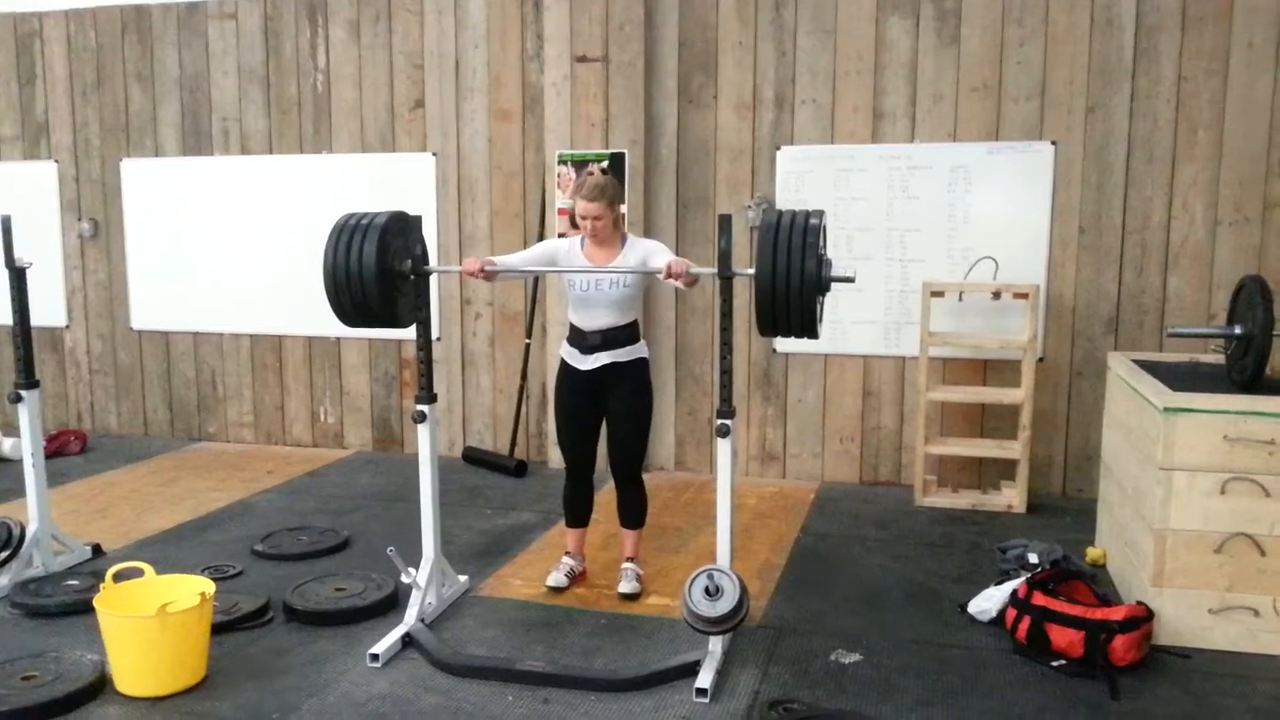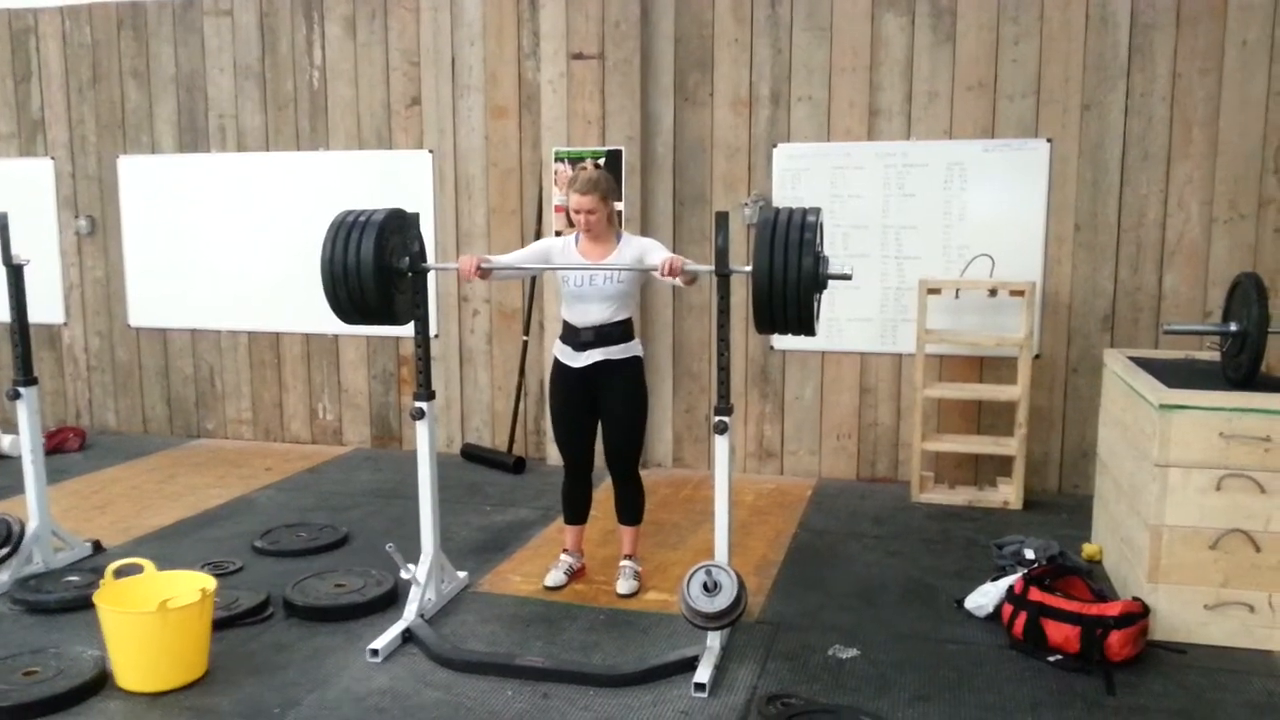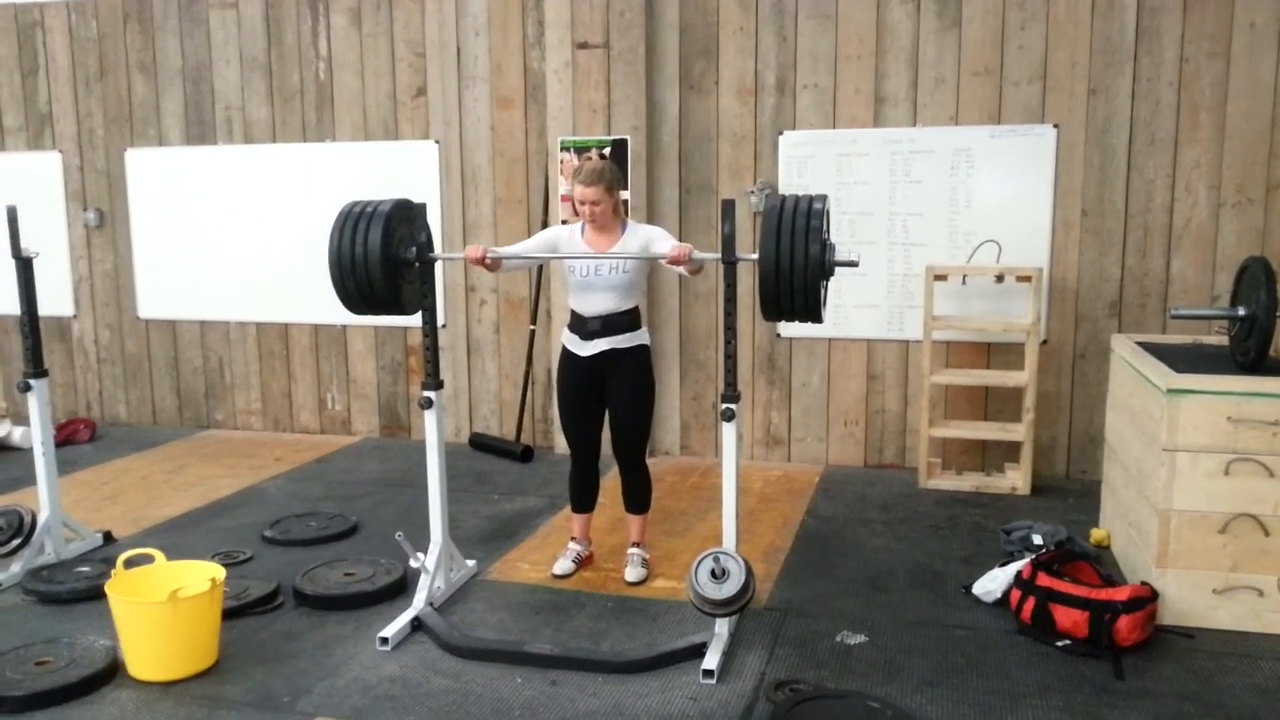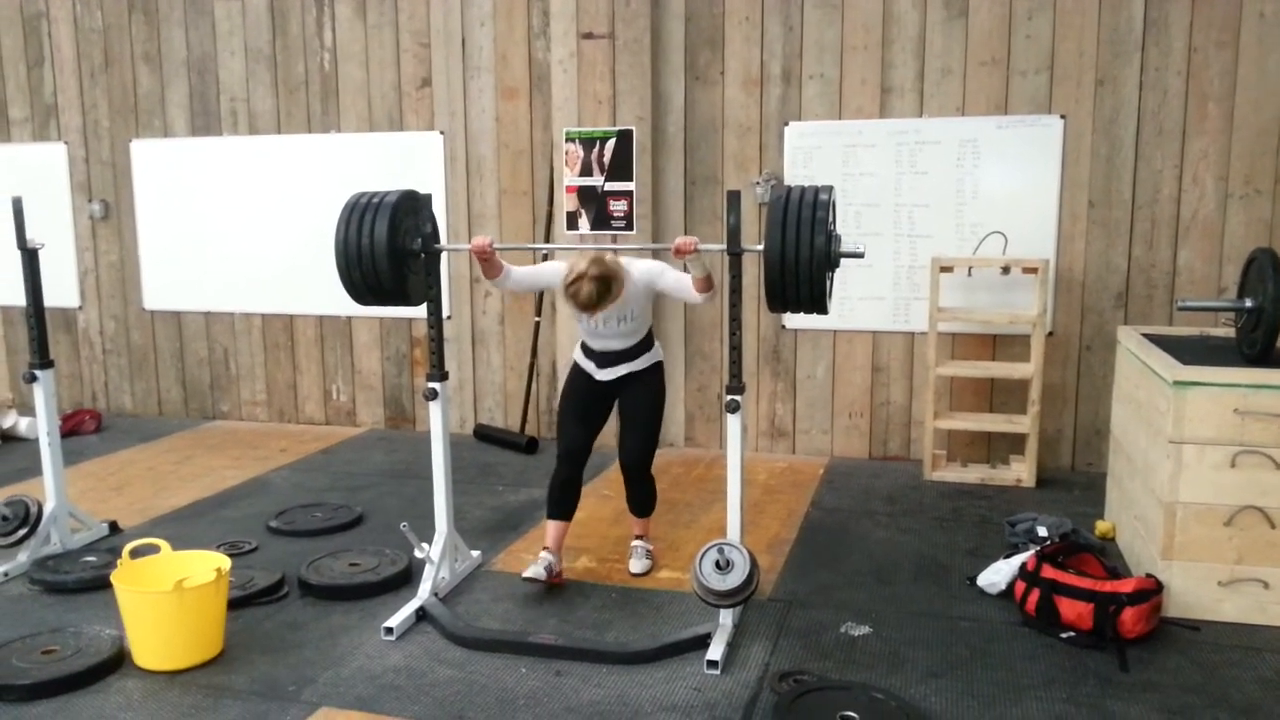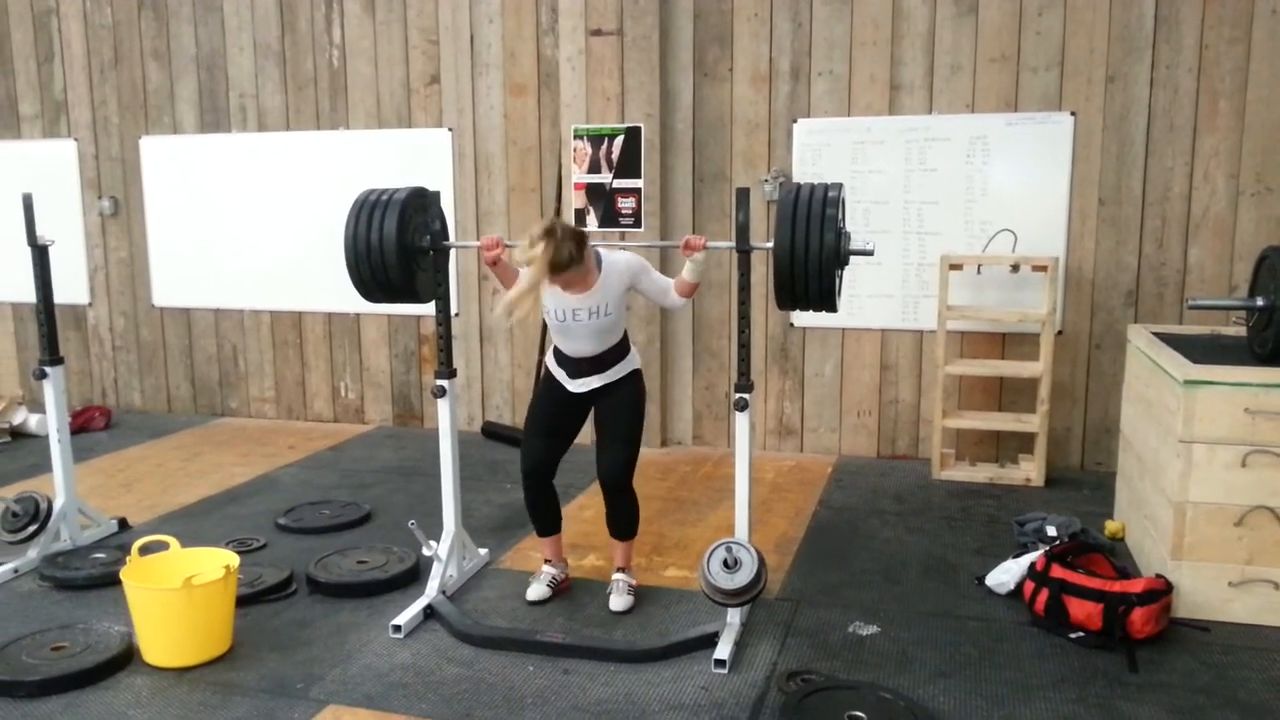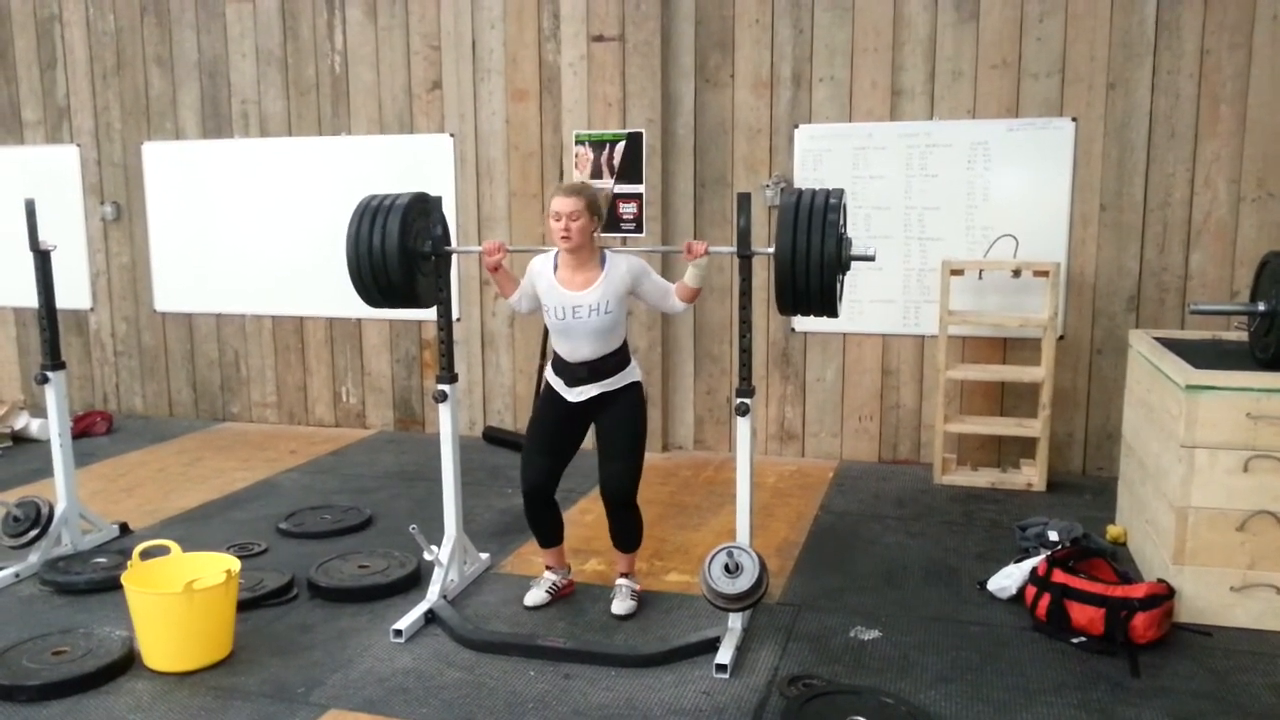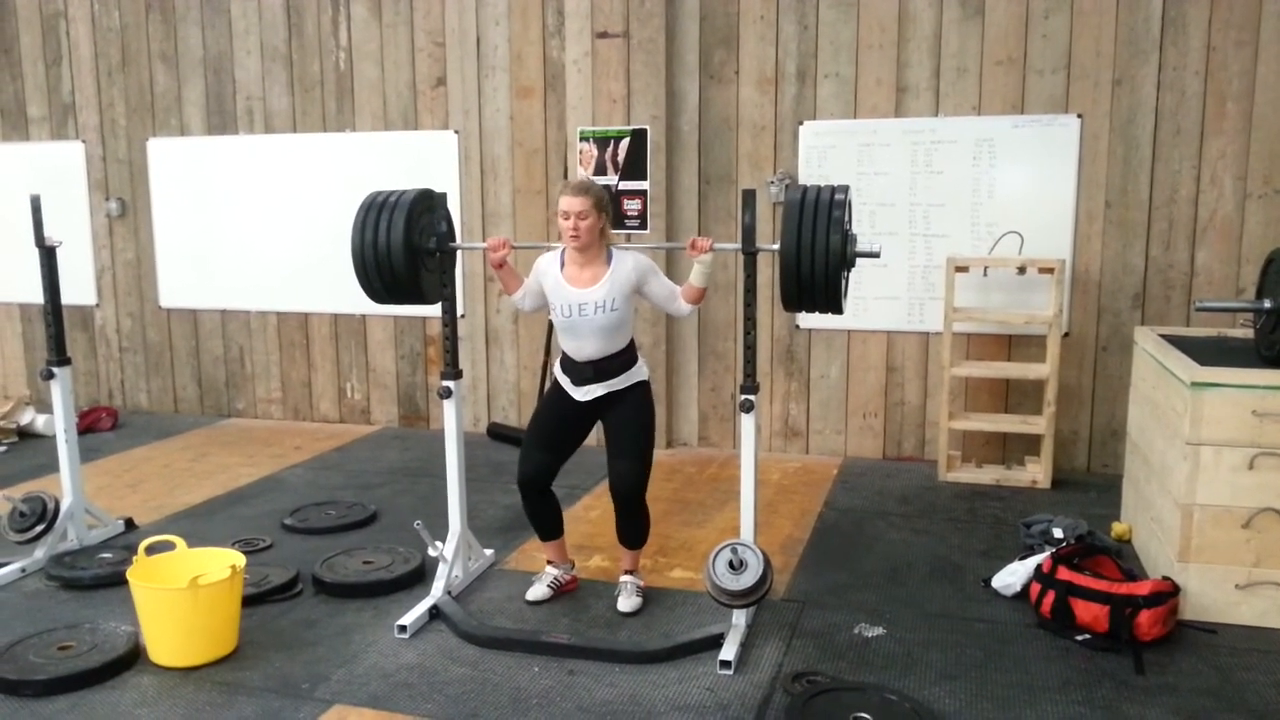
dt=0.5s
person 1, frame 1
left shoulder: (643, 250)
right shoulder: (562, 249)
left elbow: (682, 276)
right elbow: (508, 264)
left wrist: (683, 271)
right wrist: (481, 266)
left hip: (626, 368)
right hip: (576, 367)
left knee: (626, 469)
right knee: (577, 468)
left ankle: (630, 563)
right ankle: (572, 557)
person 1, frame 2
left shoulder: (638, 248)
right shoulder: (556, 248)
left elbow: (683, 276)
right elbow: (502, 266)
left wrist: (680, 268)
right wrist: (477, 264)
left hip: (619, 365)
right hip: (569, 364)
left knee: (623, 467)
right knee: (575, 466)
left ankle: (628, 561)
right ankle: (571, 555)
person 1, frame 3
left shoulder: (644, 236)
right shoulder: (562, 237)
left elbow: (687, 263)
right elbow: (510, 257)
left wrist: (687, 257)
right wrist: (483, 256)
left hip: (627, 353)
right hip: (577, 353)
left knee: (630, 455)
right knee: (582, 453)
left ankle: (637, 548)
right ankle: (579, 544)
person 1, frame 4
left shoulder: (643, 274)
right shoulder: (564, 274)
left elbow: (701, 293)
right elbow: (508, 278)
left wrist: (694, 261)
right wrist: (487, 259)
left hip: (640, 372)
right hip: (589, 370)
left knee: (635, 460)
right knee: (569, 457)
left ankle: (640, 541)
right ankle: (550, 555)
person 1, frame 5
left shoulder: (622, 264)
right shoulder: (536, 274)
left elbow: (672, 295)
right elbow: (517, 293)
left wrist: (693, 265)
right wrist: (497, 264)
left hip: (616, 379)
right hip: (561, 377)
left knee: (615, 477)
right knee: (534, 468)
left ankle: (622, 574)
right ankle: (554, 567)
person 1, frame 6
left shoulder: (625, 268)
right shoulder: (539, 268)
left elbow: (675, 303)
right elbow: (521, 304)
left wrist: (696, 269)
right wrist: (495, 269)
left hip: (617, 390)
right hip: (561, 387)
left knee: (618, 492)
right knee: (534, 487)
left ankle: (626, 580)
right ankle: (556, 573)
person 1, frame 7
left shoulder: (631, 265)
right shoulder: (547, 265)
left elbow: (681, 304)
right elbow: (526, 301)
left wrist: (702, 267)
right wrist: (500, 266)
left hip: (624, 387)
right hip: (569, 384)
left knee: (627, 488)
right knee: (531, 476)
left ankle: (630, 576)
right ankle: (559, 568)
